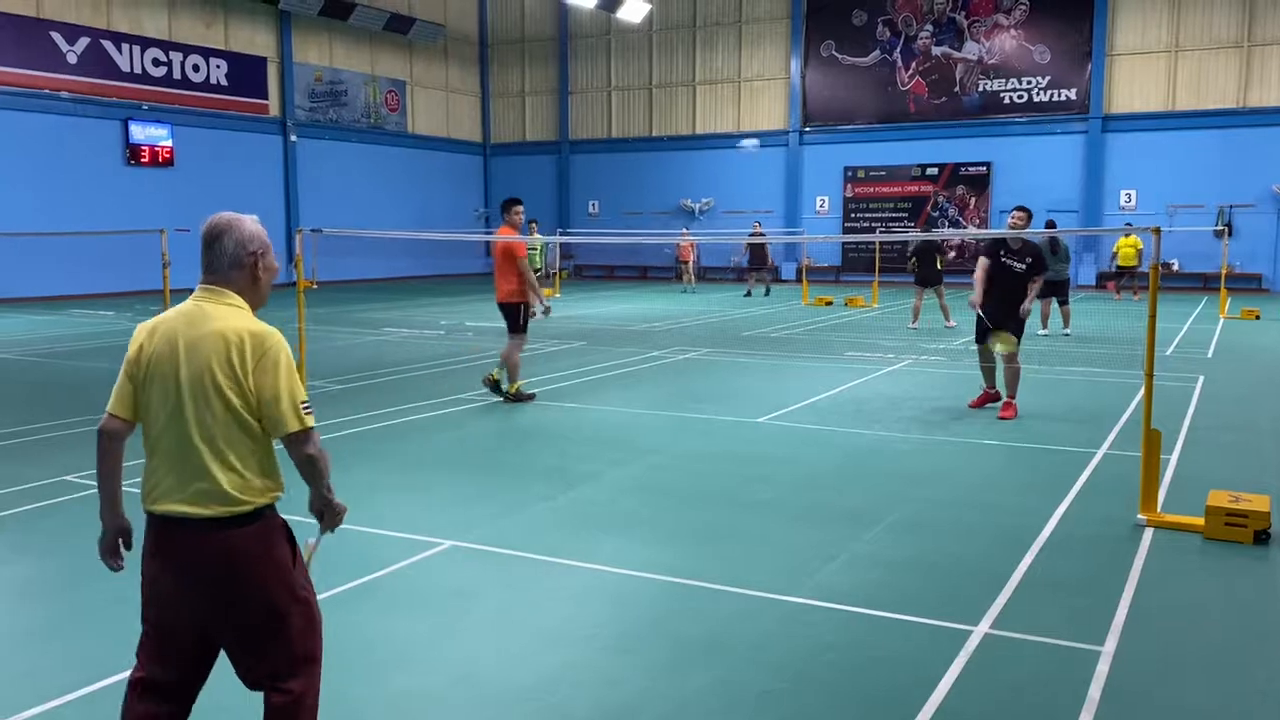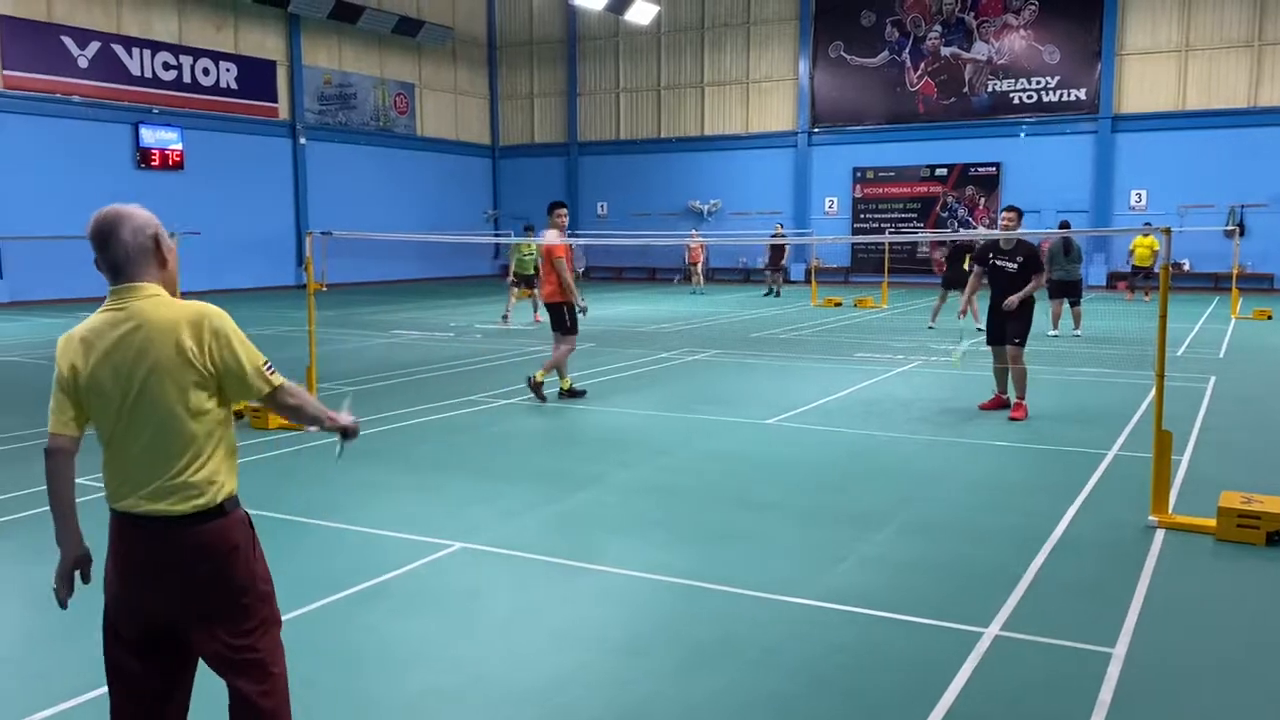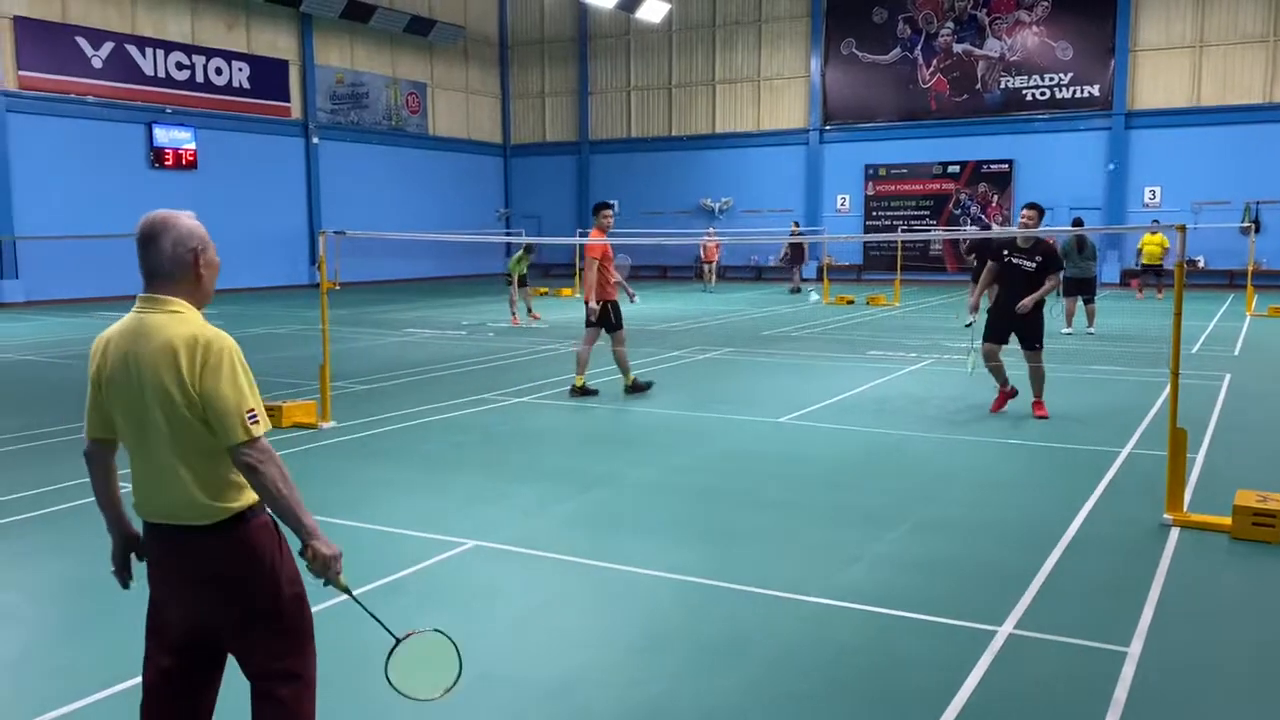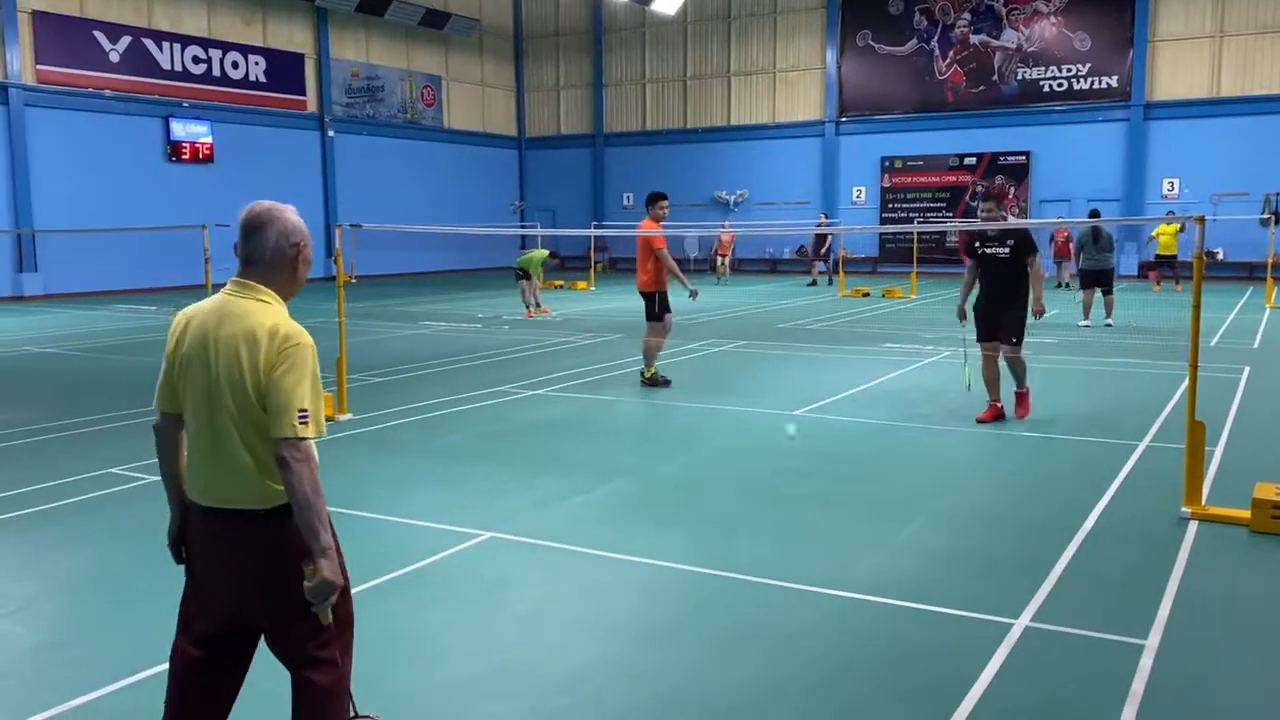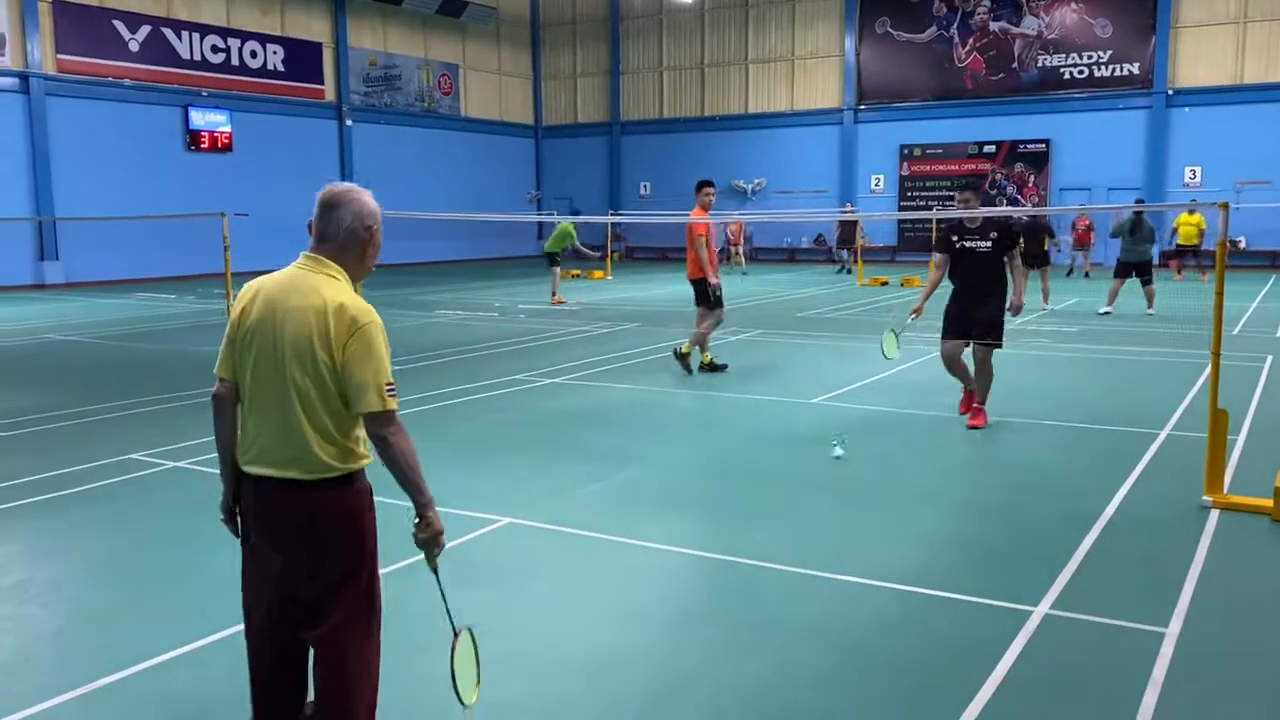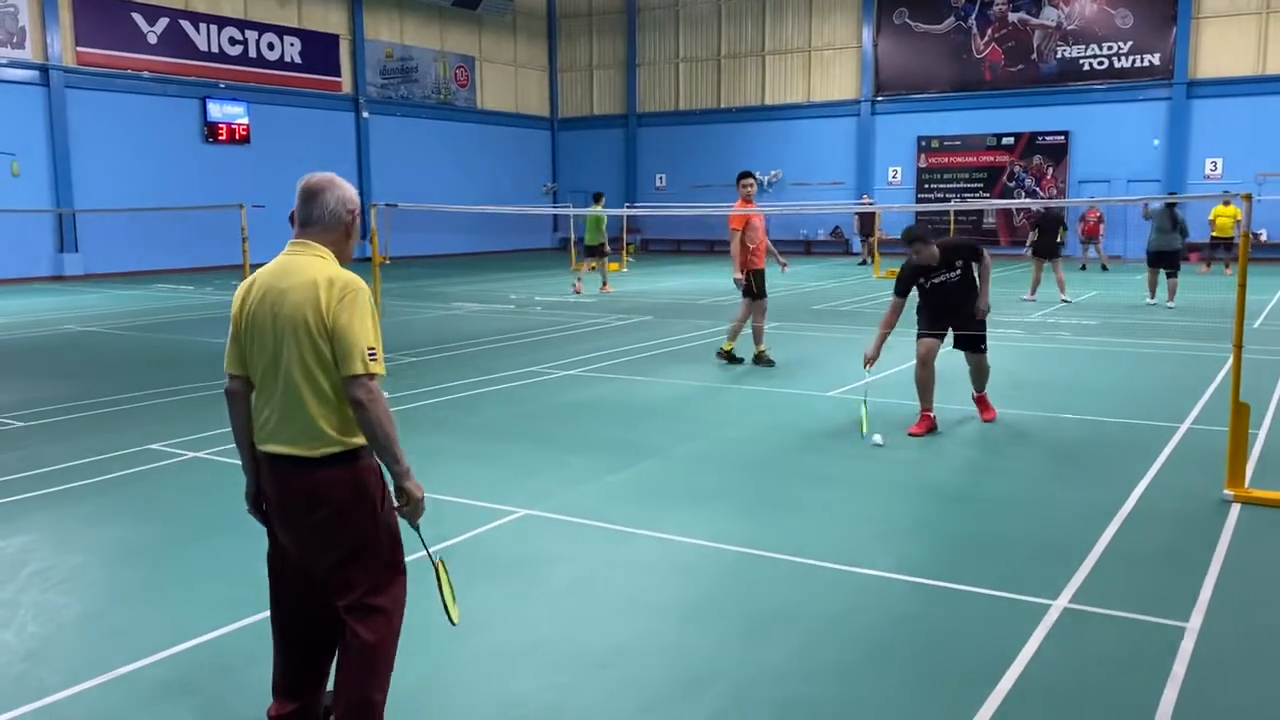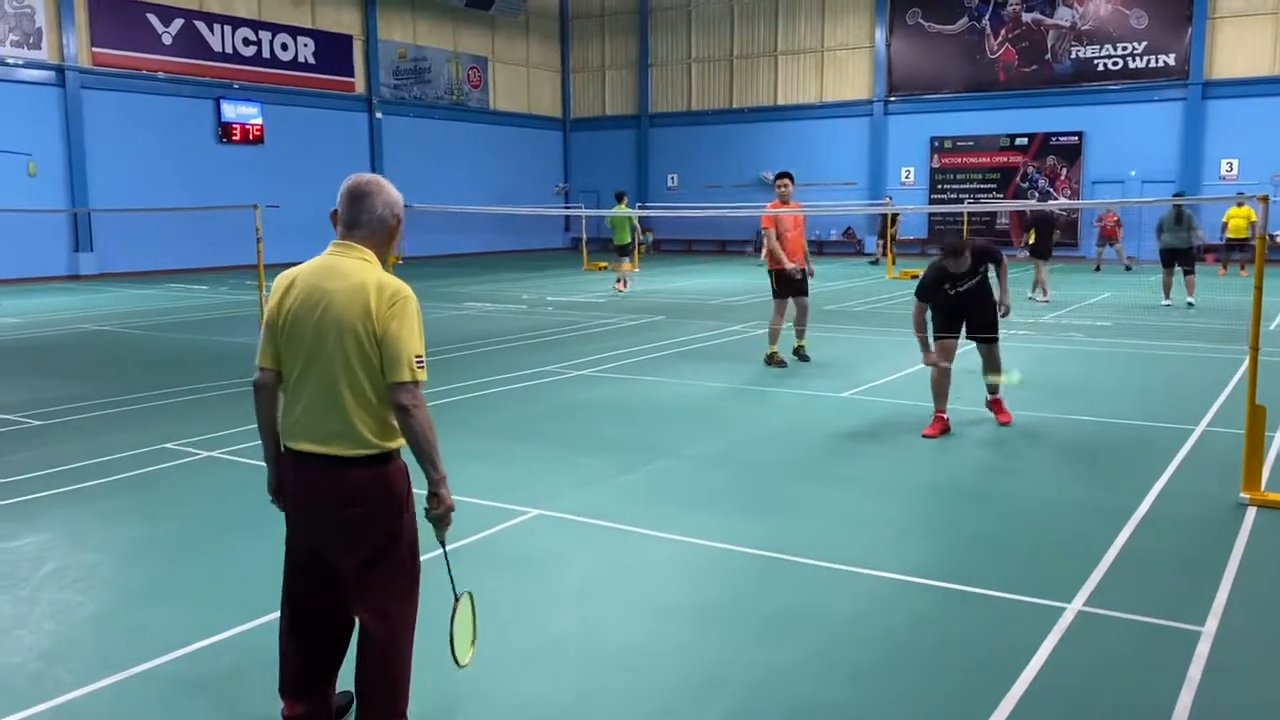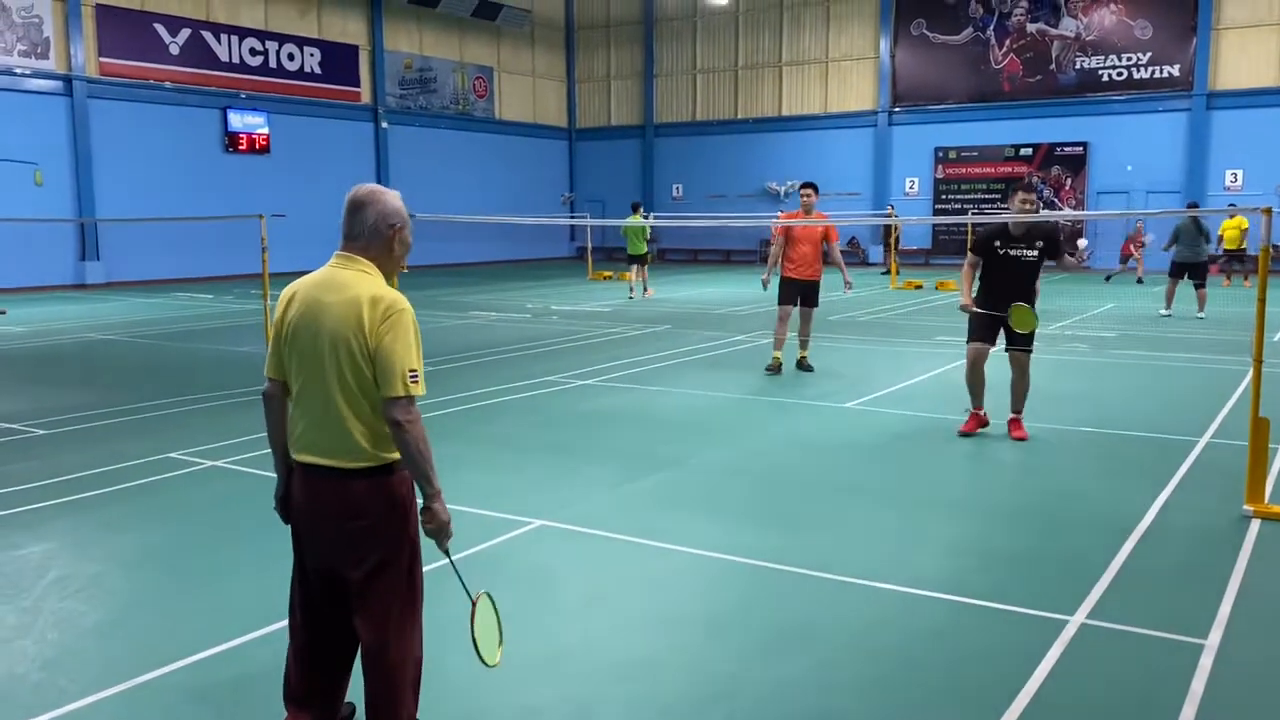
dt=0.5s
person 1, frame 1
left shoulder: (150, 333)
right shoulder: (258, 340)
left elbow: (110, 432)
right elbow: (303, 446)
left wrist: (111, 517)
right wrist: (324, 497)
left hip: (166, 533)
right hip: (242, 535)
left knee: (161, 671)
right knee: (291, 661)
person 1, frame 2
left shoulder: (76, 344)
right shoulder: (199, 322)
left elbow: (59, 451)
right elbow: (275, 393)
left wrist: (70, 542)
right wrist: (334, 421)
left hip: (132, 535)
right hip: (208, 531)
right knee: (256, 663)
person 1, frame 3
left shoulder: (107, 346)
right shoulder: (207, 343)
left elbow: (96, 452)
right elbow: (251, 456)
left wrist: (120, 531)
right wrist: (311, 535)
left hip: (163, 539)
right hip: (232, 538)
left knee: (175, 671)
right knee: (284, 664)
person 1, frame 4
left shoulder: (188, 321)
right shoulder: (286, 337)
left elbow: (165, 427)
right elbow: (292, 454)
left wrist: (179, 509)
right wrist: (321, 551)
left hip: (209, 523)
right hip: (276, 526)
left knee: (203, 653)
right knee: (320, 649)
person 1, frame 5
left shoulder: (253, 293)
right shoulder: (351, 314)
left elbow: (223, 398)
right elbow: (382, 426)
left wrist: (231, 481)
right wrist: (426, 507)
left hip: (261, 491)
right hip: (329, 498)
left knee: (270, 621)
right knee: (344, 633)
person 1, frame 6
left shoulder: (252, 287)
right shoulder: (344, 287)
left elbow: (236, 392)
right elbow: (362, 393)
left wrist: (253, 473)
right wrist: (403, 475)
left hip: (279, 471)
right hip: (339, 472)
left knee: (297, 601)
right knee: (373, 602)
person 1, frame 7
left shoulder: (288, 283)
right shoulder: (390, 293)
left elbow: (265, 384)
right elbow: (406, 401)
left wrist: (275, 463)
right wrist: (438, 482)
left hip: (301, 471)
right hip: (368, 475)
left knee: (309, 601)
right knee: (386, 610)
person 1, frame 8
left shoulder: (295, 294)
right shoulder: (386, 304)
left elbow: (274, 395)
right elbow: (401, 416)
left wrist: (284, 474)
right wrist: (434, 497)
left hip: (308, 482)
right hip: (371, 488)
left knee: (316, 611)
right knee: (388, 621)
person 2, frame 1
left shoulder: (1034, 252)
right shoulder: (995, 244)
left elbow: (1037, 281)
right elbow: (981, 269)
left wrist: (1030, 300)
right wrist: (977, 293)
left hip: (1015, 310)
right hip: (989, 307)
left knee: (1010, 355)
right knee: (984, 351)
left ankle: (1010, 402)
right ankle: (990, 391)
person 2, frame 2
left shoulder: (1028, 250)
right shoulder: (988, 248)
left elbow: (1038, 281)
right elbow: (976, 275)
left wrist: (1019, 296)
right wrist: (966, 300)
left hip: (1020, 310)
right hip: (997, 308)
left knee: (1014, 354)
right knee: (998, 354)
left ankle: (1020, 403)
right ankle: (1002, 397)
person 2, frame 3
left shoulder: (1046, 250)
right shoulder: (1003, 245)
left elbow: (1054, 281)
right elbow: (990, 271)
left wrist: (1033, 298)
right wrist: (976, 297)
left hip: (1030, 311)
right hip: (1001, 308)
left knee: (1034, 358)
right knee: (989, 352)
left ankle: (1038, 401)
right ankle: (1005, 388)
person 2, frame 4
left shoulder: (1018, 234)
right shoulder: (974, 238)
left elbow: (1034, 265)
right elbow: (971, 271)
left wrist: (1037, 298)
right wrist: (962, 301)
left hip: (1013, 304)
right hip: (985, 304)
left knee: (1010, 354)
right knee: (987, 355)
left ankle: (1021, 390)
right ankle: (994, 404)
person 2, frame 5
left shoulder: (1000, 227)
right shoulder: (949, 232)
left elbow: (1014, 260)
right elbow: (938, 269)
left wrist: (1018, 293)
right wrist: (922, 300)
left hip: (991, 302)
right hip: (959, 301)
left knee: (982, 356)
right knee: (949, 355)
left ankle: (979, 407)
right ankle: (970, 386)
person 2, frame 6
left shoulder: (960, 247)
right shoulder: (910, 270)
left elbow: (983, 259)
right elbow: (895, 311)
left wrist: (984, 295)
right wrist: (877, 347)
left hip: (969, 307)
right hip: (932, 313)
left knee: (977, 360)
right knee: (924, 355)
left ankle: (981, 396)
right ankle: (927, 415)
person 2, frame 7
left shoulder: (982, 250)
right shoulder: (933, 275)
left elbow: (1002, 262)
right elbow: (919, 313)
left wrist: (1004, 294)
right wrist: (926, 351)
left hip: (981, 303)
right hip: (947, 310)
left knee: (990, 353)
right knee: (943, 356)
left ankle: (994, 399)
right ankle: (940, 417)
person 2, frame 8
left shoulder: (1045, 233)
right shoulder: (991, 234)
left elbow: (1062, 260)
right elbow: (970, 264)
left wrist: (1077, 262)
right wrist: (966, 294)
right hip: (986, 306)
left knee: (1020, 364)
right knee: (974, 357)
left ankle: (1015, 418)
right ankle: (976, 413)
person 3, frame 1
left shoulder: (499, 236)
right shoulder: (515, 239)
right elbow: (526, 272)
right wrist: (542, 299)
left hip: (504, 296)
right hip: (516, 298)
left knee: (515, 342)
right knee: (516, 343)
left ankle: (495, 377)
right ankle: (513, 390)
person 3, frame 2
left shoulder: (554, 238)
right shoulder: (556, 239)
right elbow: (564, 273)
right wrist: (577, 299)
left hip: (554, 298)
right hip: (560, 299)
left knee: (562, 343)
right knee: (569, 344)
left ankle: (565, 386)
right ankle: (537, 379)
person 3, frame 3
left shoulder: (601, 239)
right shoulder: (596, 240)
right elbow: (591, 271)
left wrist: (626, 288)
right wrist: (592, 300)
left hip: (600, 298)
right hip: (604, 299)
left knee: (589, 341)
right knee: (619, 340)
left ankle: (578, 384)
right ankle: (630, 382)
person 3, frame 4
left shoulder: (646, 227)
right shoulder: (653, 230)
right elbow: (667, 261)
right wrist: (687, 284)
left hip: (654, 285)
right hip: (653, 287)
left knee: (666, 325)
right knee: (654, 331)
left ankle: (649, 368)
right ankle: (648, 375)
person 3, frame 5
left shoulder: (702, 216)
right shoulder: (699, 217)
right elbow: (701, 249)
right wrist: (712, 276)
left hip: (703, 274)
right hip: (703, 275)
left knee: (705, 317)
right knee: (717, 317)
left ankle: (706, 360)
right ankle: (684, 350)
person 3, frame 6
left shoulder: (755, 208)
right shoulder: (739, 210)
right elbow: (734, 243)
left wrist: (777, 257)
right wrist: (737, 271)
left hip: (758, 266)
right hip: (749, 268)
left knee: (748, 309)
right knee: (759, 309)
left ankle: (726, 348)
right ankle: (759, 352)
person 3, frame 7
left shoulder: (799, 209)
right shoulder: (771, 210)
right elbow: (771, 240)
left wrist: (809, 263)
right wrist: (785, 262)
left hip: (798, 267)
right hip: (780, 267)
left knee: (803, 306)
right knee: (780, 309)
left ankle: (799, 346)
right ankle: (771, 353)
person 3, frame 8
left shoulder: (825, 221)
right shoulder: (788, 218)
left elbow: (834, 250)
right elbow: (777, 247)
left wrist: (845, 274)
right wrist: (768, 272)
left hip: (812, 278)
right hip: (789, 275)
left knee: (806, 317)
right knee: (783, 316)
left ankle: (802, 357)
right ankle: (777, 359)
